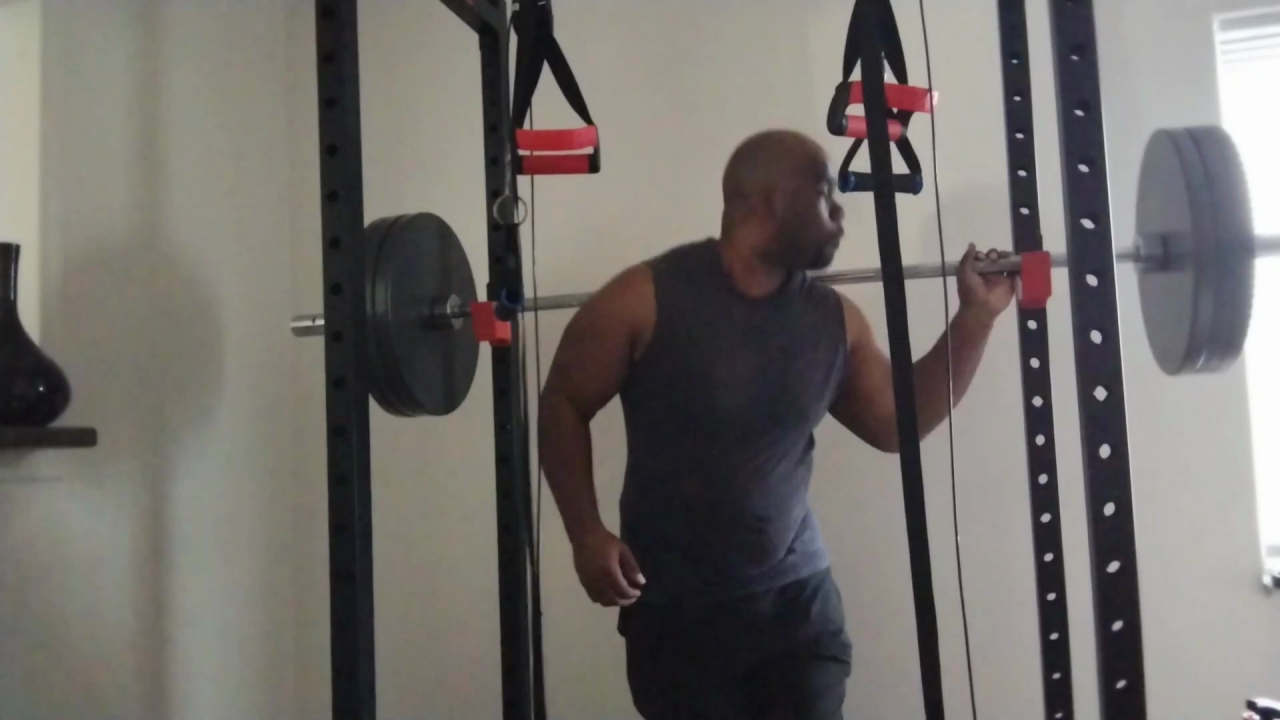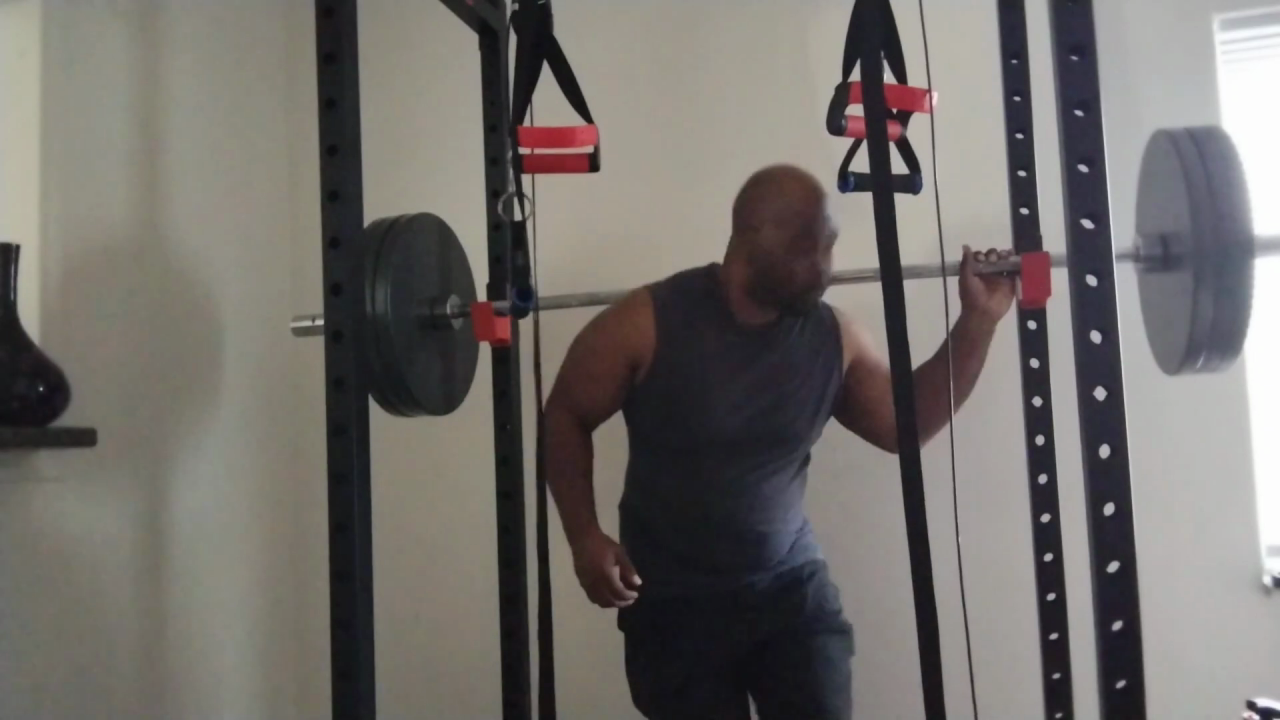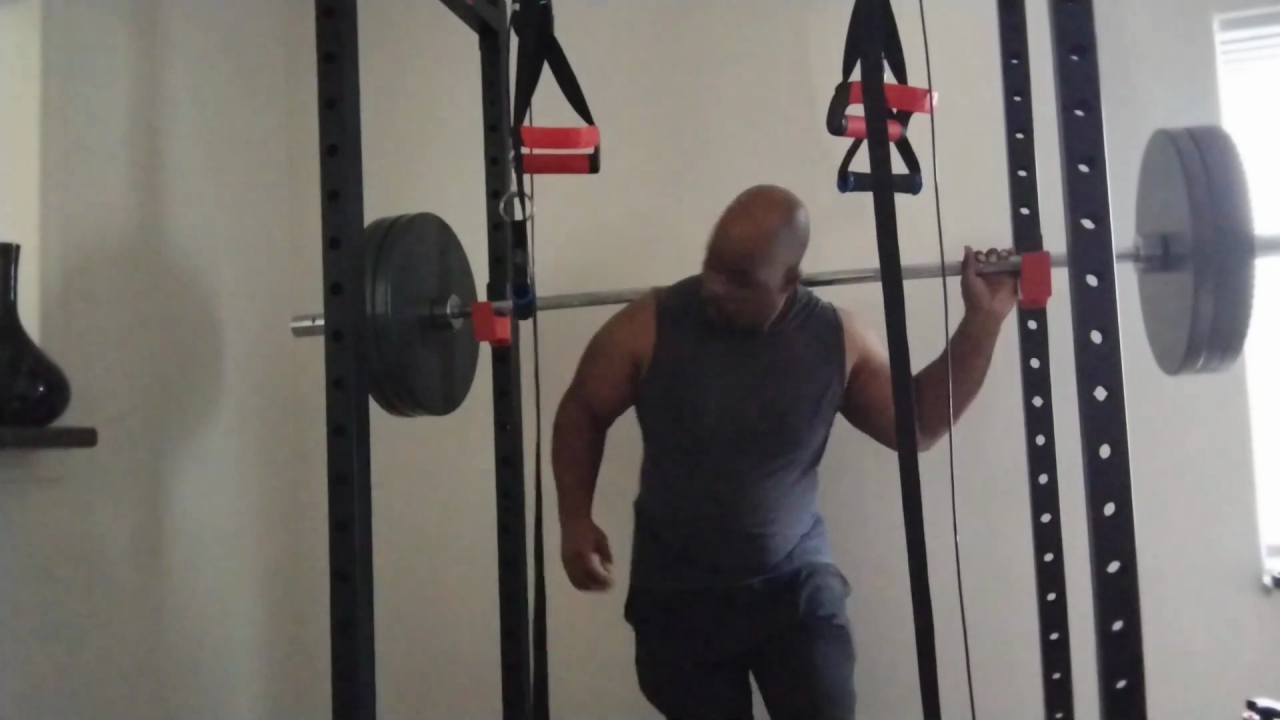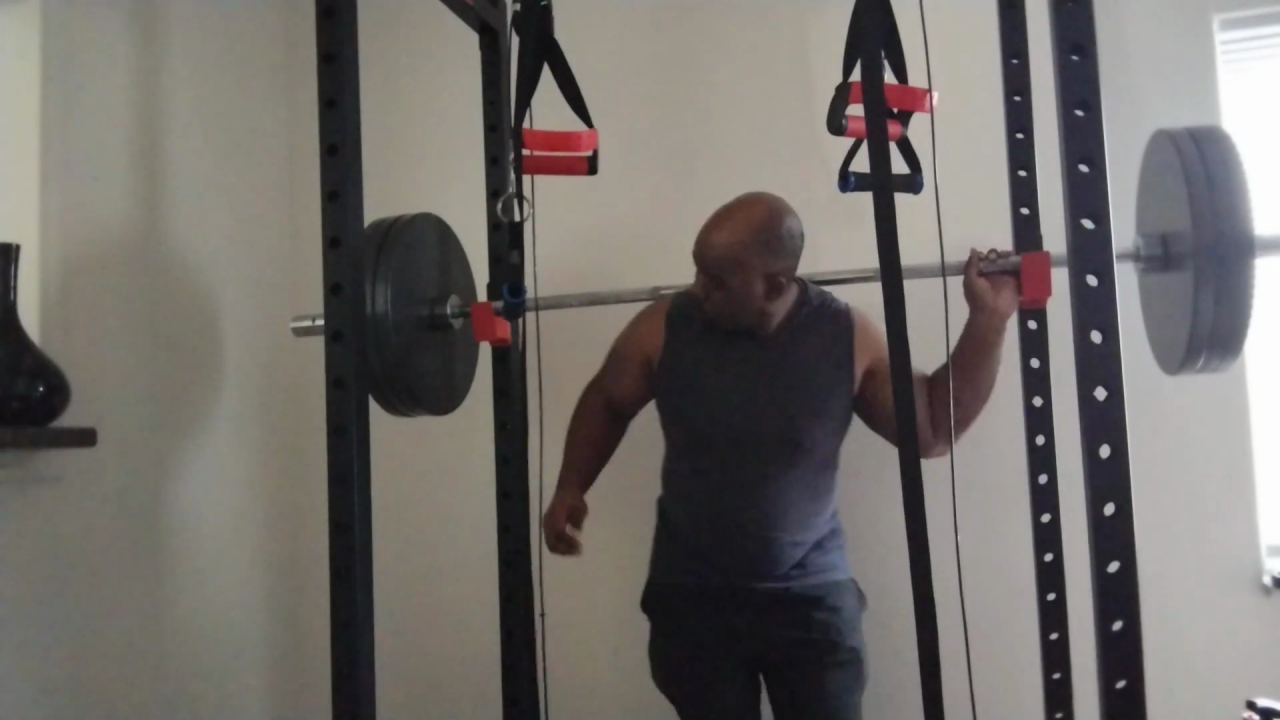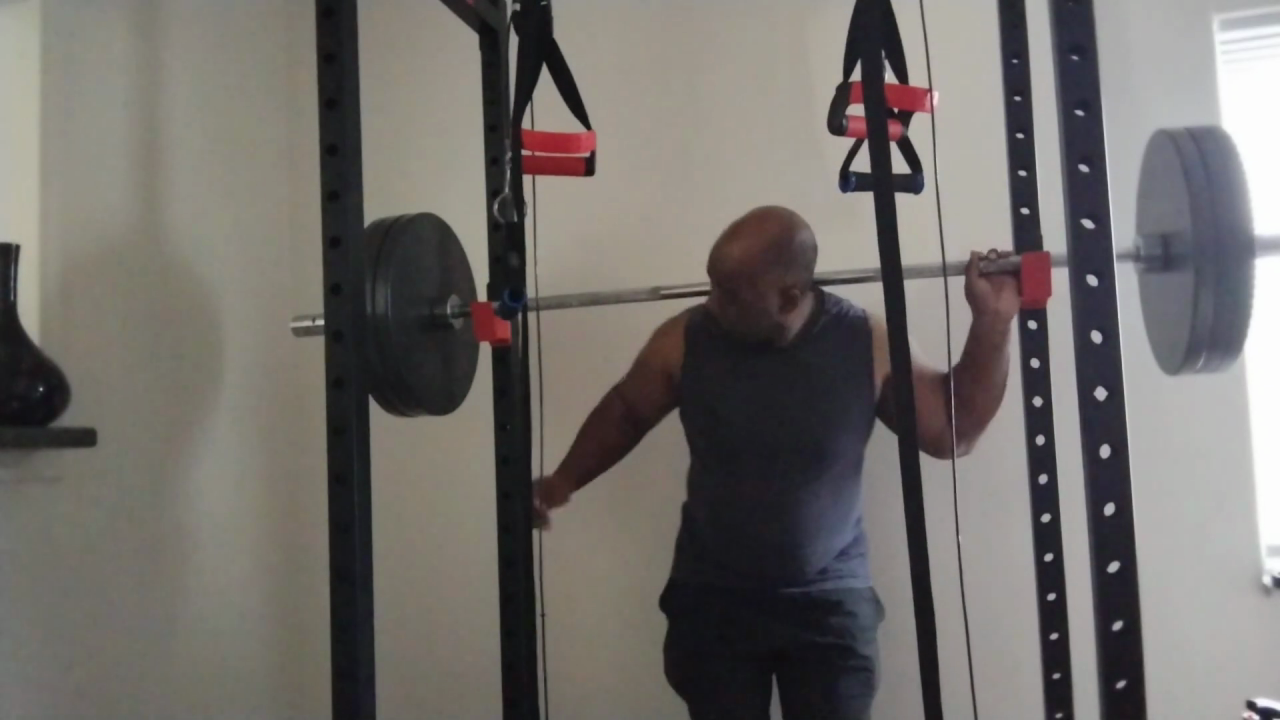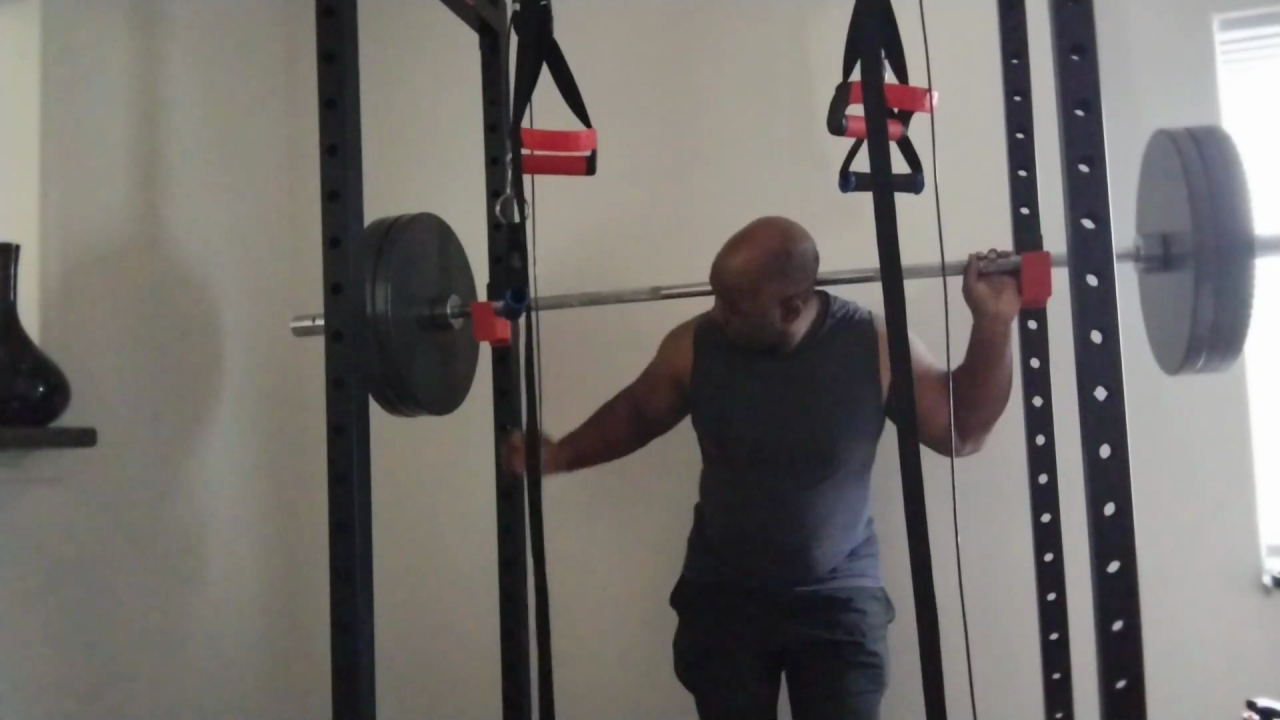
dt=0.2s
person 1, frame 1
left shoulder: (833, 318)
right shoulder: (645, 300)
left elbow: (896, 423)
right elbow: (564, 406)
left wrist: (975, 315)
right wrist: (587, 533)
left hip: (794, 593)
right hip: (677, 600)
person 1, frame 2
left shoulder: (832, 336)
right shoulder: (646, 323)
left elbow: (903, 423)
right elbow: (566, 418)
left wrist: (977, 320)
right wrist: (586, 536)
left hip: (787, 586)
right hip: (672, 599)
person 1, frame 3
left shoulder: (835, 337)
right shoulder: (649, 326)
left elbow: (915, 424)
right elbow: (582, 413)
left wrist: (981, 320)
right wrist: (576, 519)
left hip: (795, 585)
right hip: (681, 596)
person 1, frame 4
left shoulder: (847, 337)
right shoulder: (663, 328)
left elbow: (930, 429)
right elbow: (606, 402)
left wrist: (987, 320)
right wrist: (571, 488)
left hip: (811, 593)
right hip: (695, 595)
person 1, frame 5
left shoulder: (866, 343)
right shoulder: (684, 341)
left elbow: (952, 431)
right elbow: (626, 412)
left wrist: (991, 323)
right wrist: (564, 480)
left hip: (829, 599)
right hip: (714, 597)
person 1, frame 6
left shoulder: (874, 347)
right shoulder: (693, 347)
left elbow: (961, 431)
right elbow: (638, 414)
left wrist: (993, 324)
right wrist: (560, 453)
left hip: (838, 600)
right hip: (723, 596)
